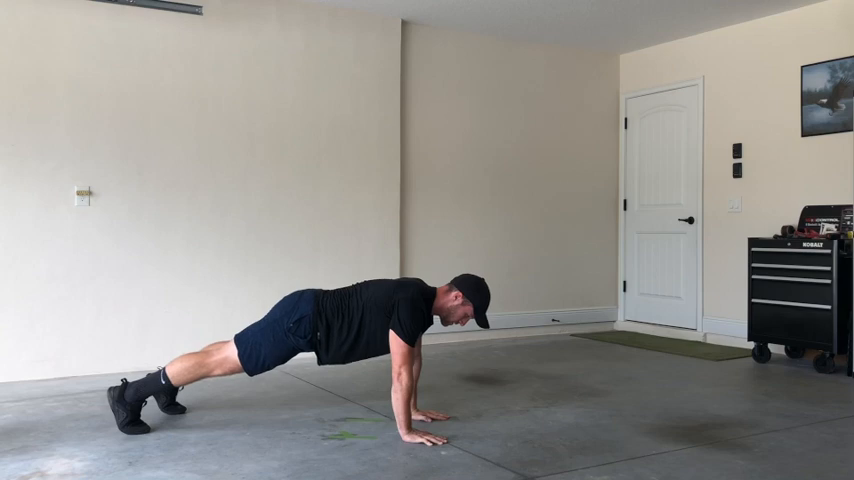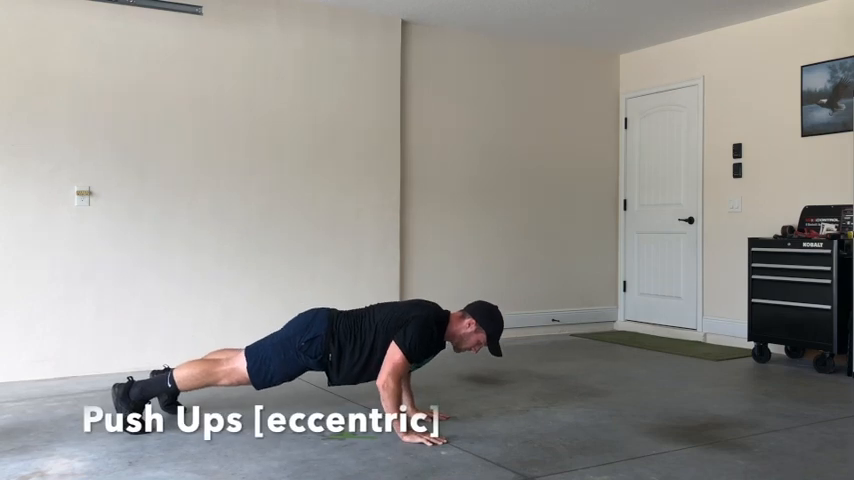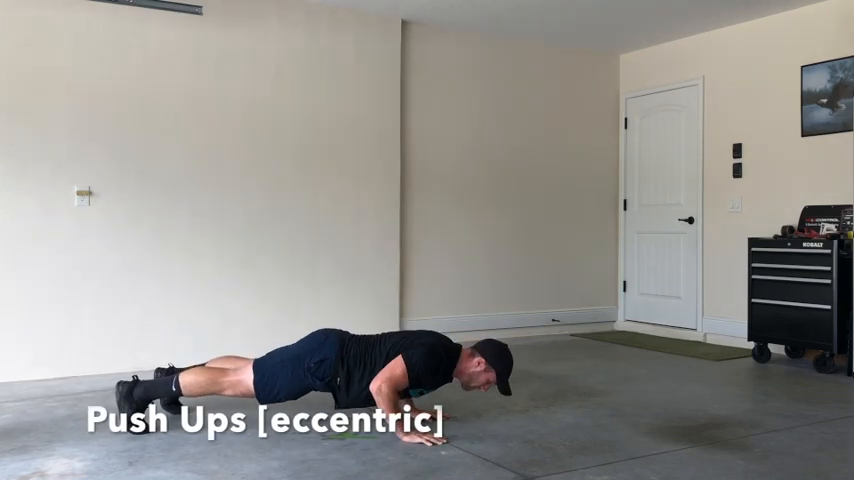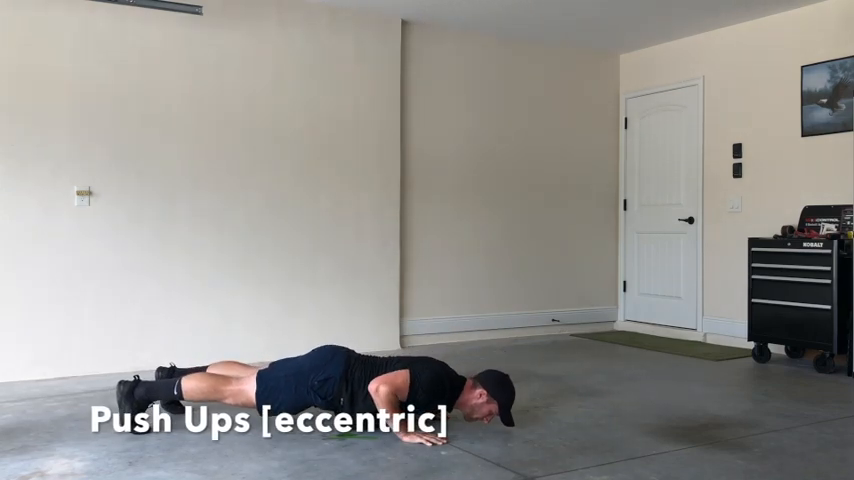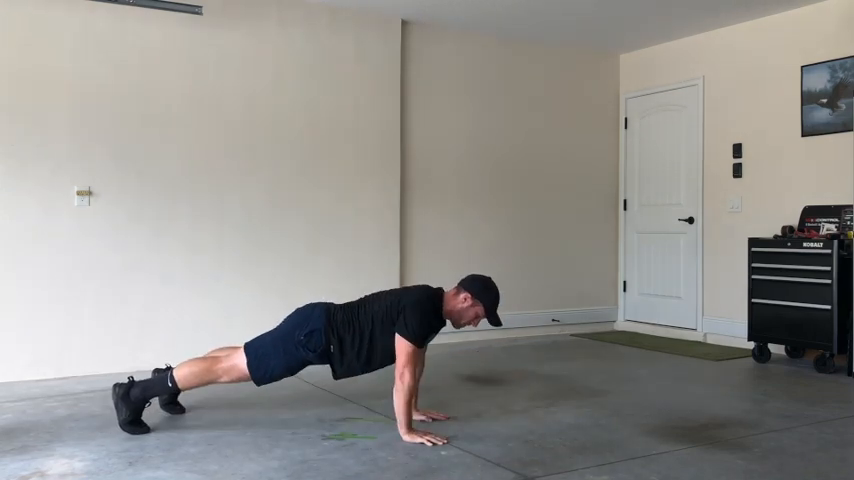
dt=1s
person 1, frame 1
left shoulder: (419, 300)
right shoulder: (412, 305)
left elbow: (413, 357)
right elbow: (401, 372)
left wrist: (414, 408)
right wrist: (406, 430)
left hip: (307, 317)
right hip: (304, 321)
left knee: (231, 352)
right knee: (222, 361)
left ankle: (165, 387)
right ankle: (131, 394)
person 1, frame 2
left shoulder: (431, 321)
right shoulder: (425, 328)
left elbow: (399, 361)
right elbow: (386, 379)
left wrist: (412, 409)
right wrist: (403, 430)
left hip: (321, 334)
right hip: (316, 340)
left knee: (240, 359)
right knee: (229, 371)
left ankle: (166, 380)
right ankle: (136, 391)
person 1, frame 3
left shoulder: (441, 353)
right shoulder: (434, 357)
right elbow: (380, 386)
left wrist: (412, 409)
right wrist: (403, 431)
left hip: (330, 353)
right hip: (325, 361)
left knee: (247, 368)
right knee: (234, 382)
left ankle: (173, 374)
right ankle: (139, 391)
person 1, frame 4
left shoulder: (444, 381)
right shoulder: (436, 385)
right elbow: (379, 387)
left wrist: (418, 410)
right wrist: (405, 431)
left hip: (334, 367)
right hip: (327, 377)
left knee: (248, 377)
right knee: (234, 390)
left ankle: (173, 375)
right ankle: (140, 391)
person 1, frame 5
left shoulder: (431, 307)
right shoulder: (422, 309)
left elbow: (412, 360)
right elbow: (404, 370)
left wrist: (415, 408)
right wrist: (406, 430)
left hip: (320, 329)
right hip: (316, 333)
left knee: (238, 359)
right knee: (231, 368)
left ankle: (165, 381)
right ankle: (136, 392)
